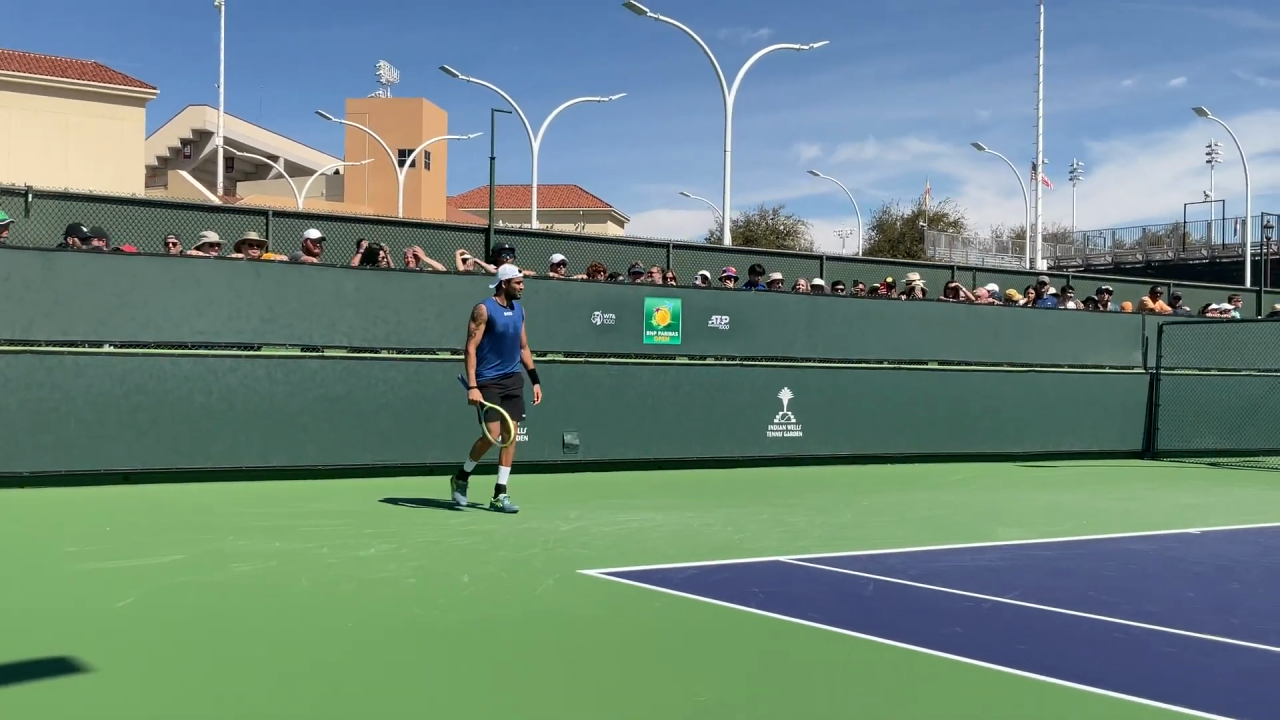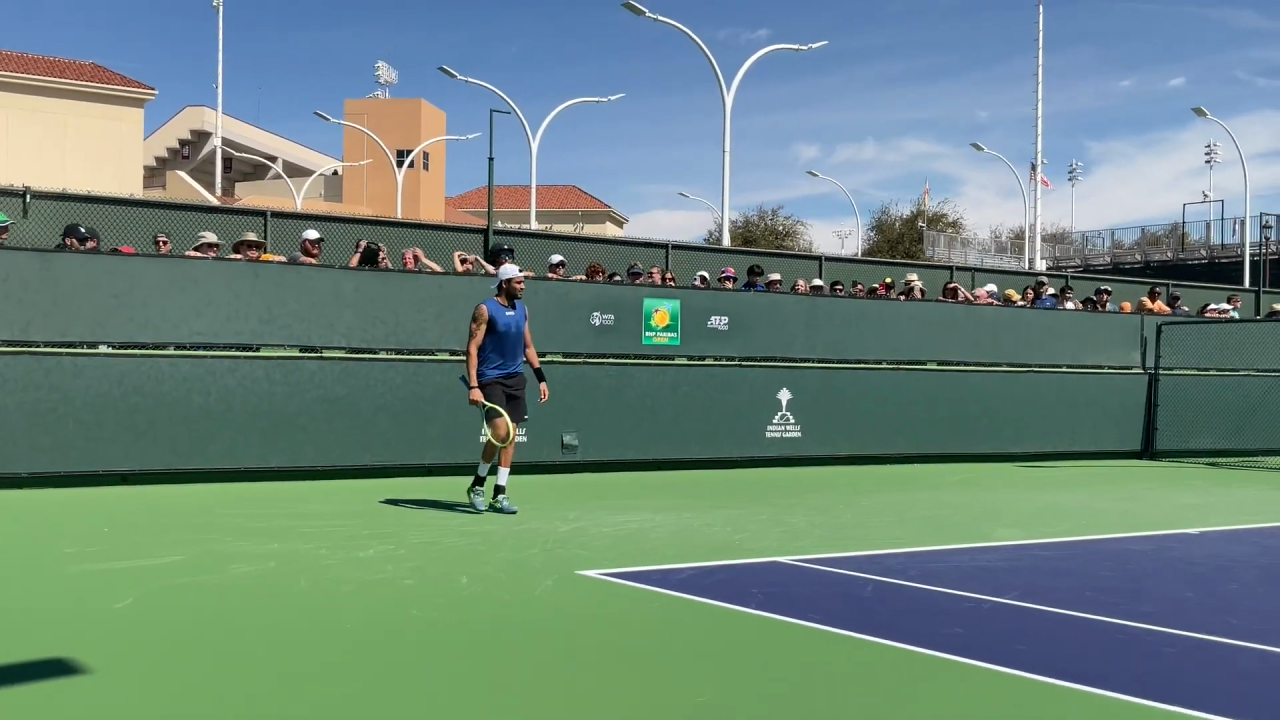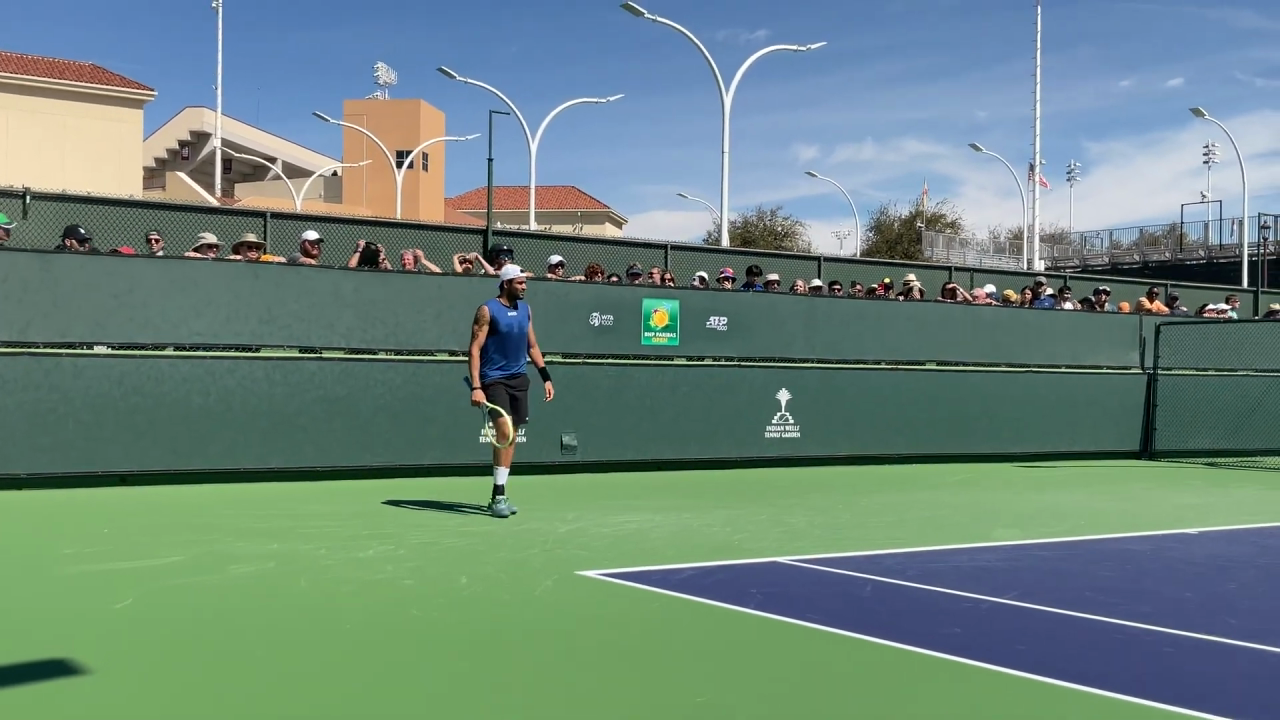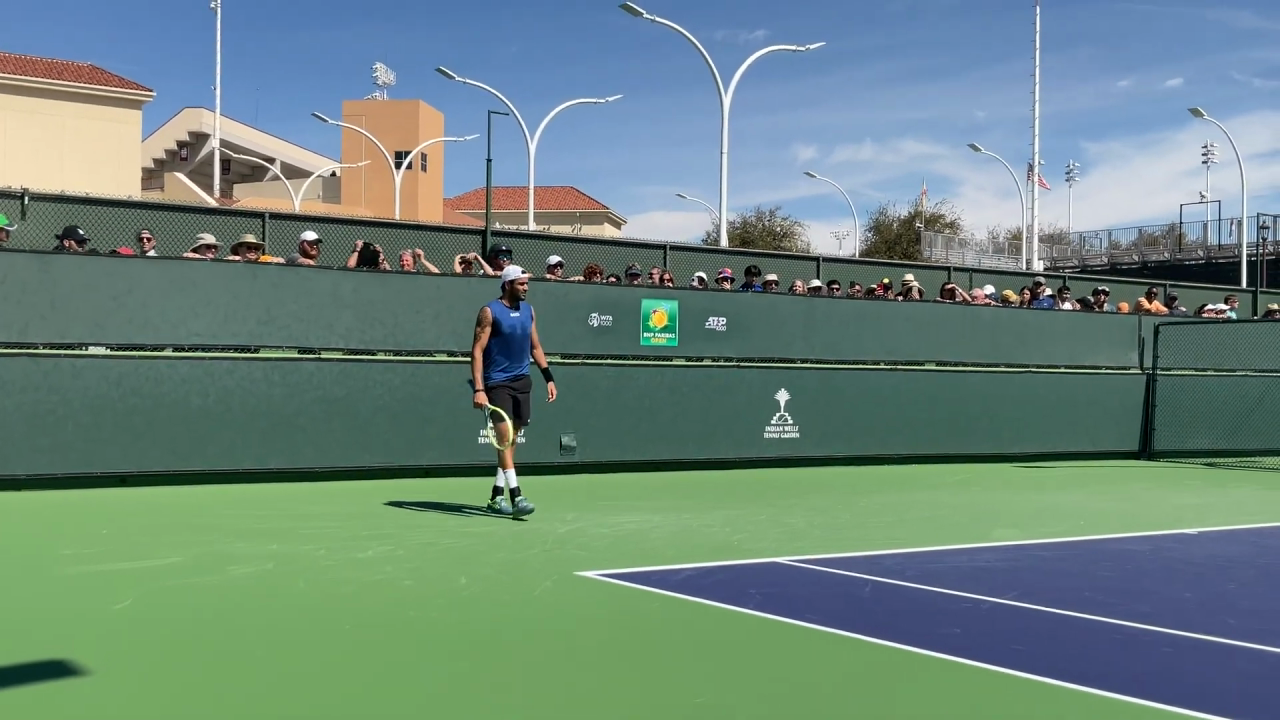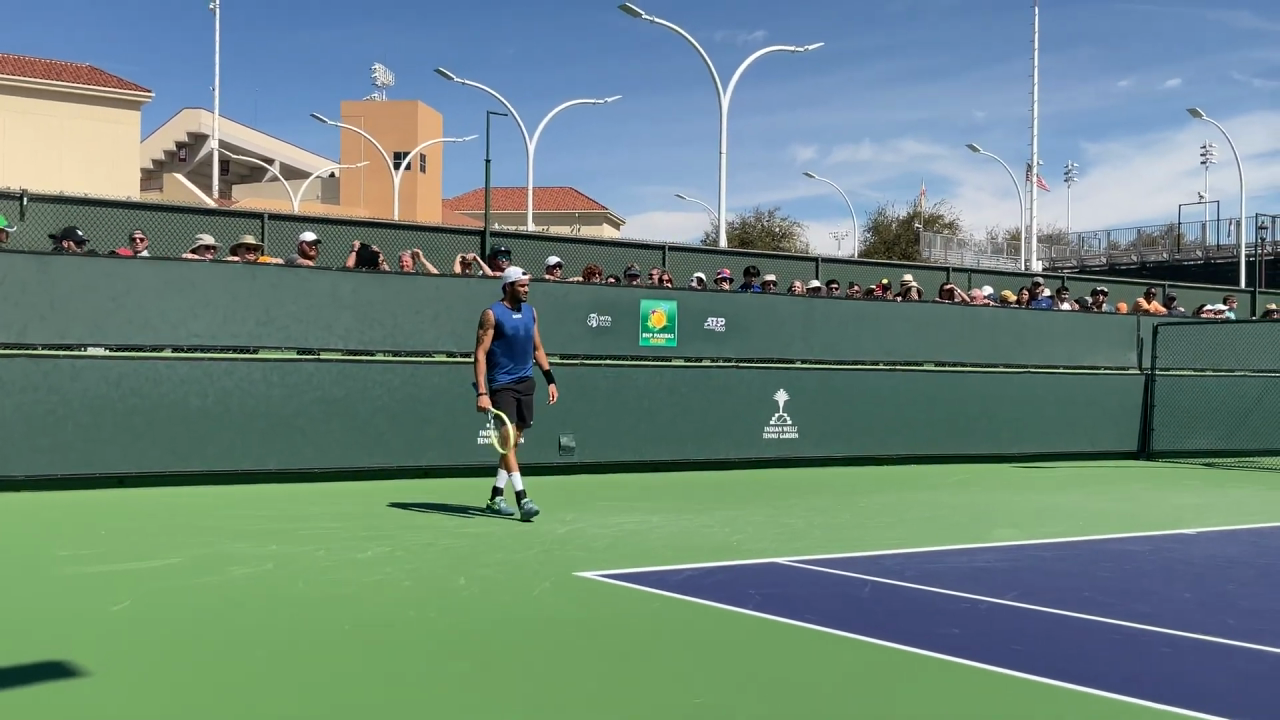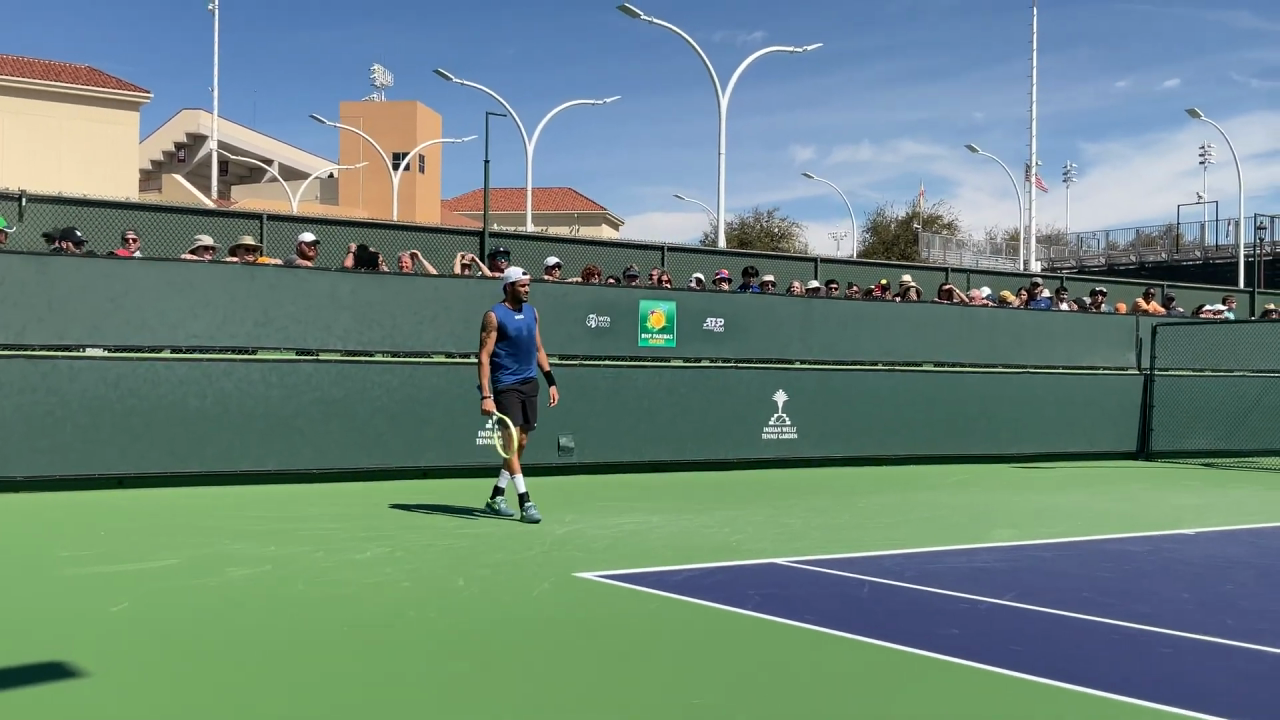
dt=0.1s
person 1, frame 1
left shoulder: (519, 310)
right shoulder: (483, 309)
right elbow: (470, 348)
left wrist: (535, 380)
right wrist: (472, 386)
left hip: (513, 380)
right hip: (489, 381)
left knee: (510, 435)
right knee: (492, 435)
left ankle: (500, 494)
right ankle: (461, 478)
person 1, frame 2
left shoulder: (522, 309)
right shoulder: (485, 309)
left elbow: (528, 346)
right elbow: (472, 348)
left wrist: (541, 378)
right wrist: (473, 386)
left hip: (516, 379)
right hip: (492, 380)
left knee: (510, 436)
right knee: (499, 434)
left ankle: (499, 496)
right ankle: (477, 484)
person 1, frame 3
left shoulder: (525, 310)
right shoulder: (487, 310)
left elbow: (532, 346)
right elbow: (474, 349)
left wrist: (546, 378)
right wrist: (476, 387)
left hip: (519, 380)
right hip: (495, 380)
left knee: (510, 437)
right knee: (503, 433)
left ankle: (496, 496)
right ankle: (502, 495)
person 1, frame 4
left shoulder: (528, 310)
right shoulder: (490, 312)
left elbow: (535, 347)
right elbow: (477, 351)
left wrist: (549, 378)
right wrist: (478, 389)
left hip: (522, 381)
right hip: (498, 383)
left knee: (512, 439)
right knee: (505, 437)
left ankle: (496, 498)
right ankle: (516, 497)
person 1, frame 5
left shoulder: (530, 312)
right shoulder: (492, 314)
left elbow: (537, 348)
right elbow: (480, 354)
left wrist: (550, 380)
right wrist: (481, 392)
left hip: (526, 384)
right hip: (502, 385)
left knee: (515, 441)
right knee: (507, 440)
left ankle: (495, 498)
right ankle: (522, 500)
person 1, frame 6
left shoulder: (532, 312)
right shoulder: (494, 316)
right elbow: (484, 357)
left wrist: (551, 382)
right wrist: (486, 395)
left hip: (530, 385)
right hip: (506, 386)
left knee: (520, 443)
left ankle: (496, 498)
right ankle: (525, 503)
